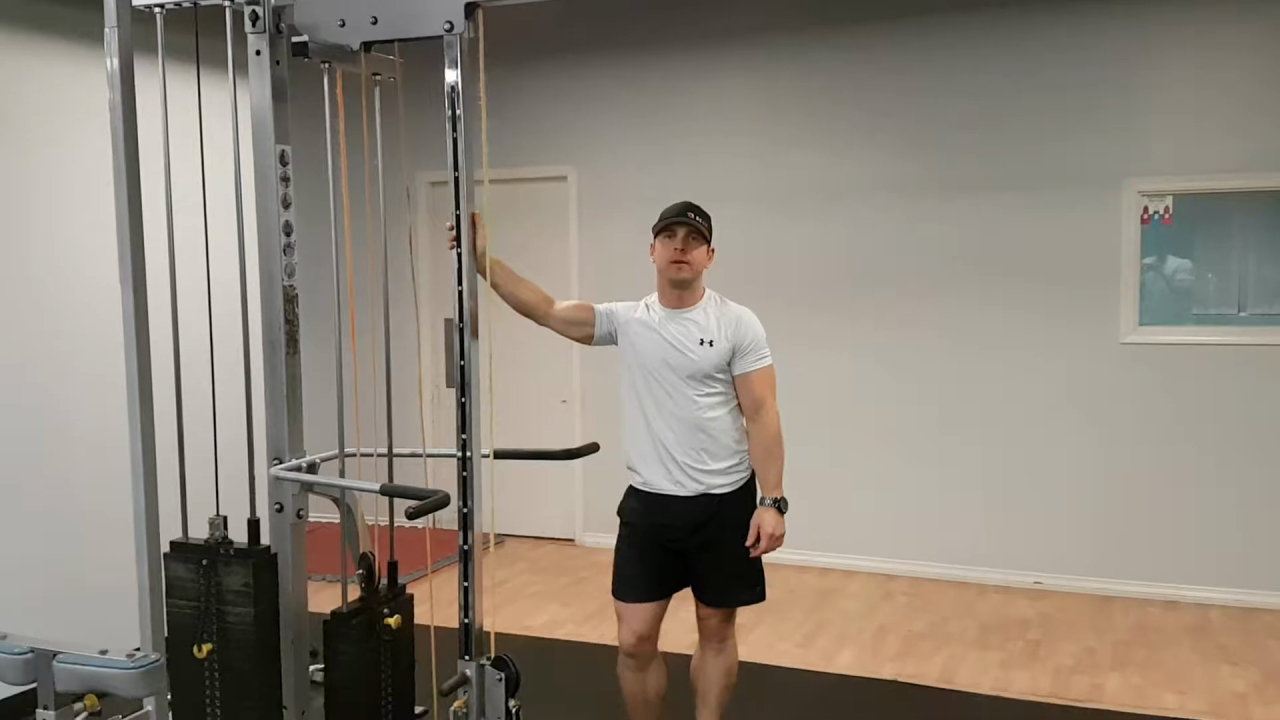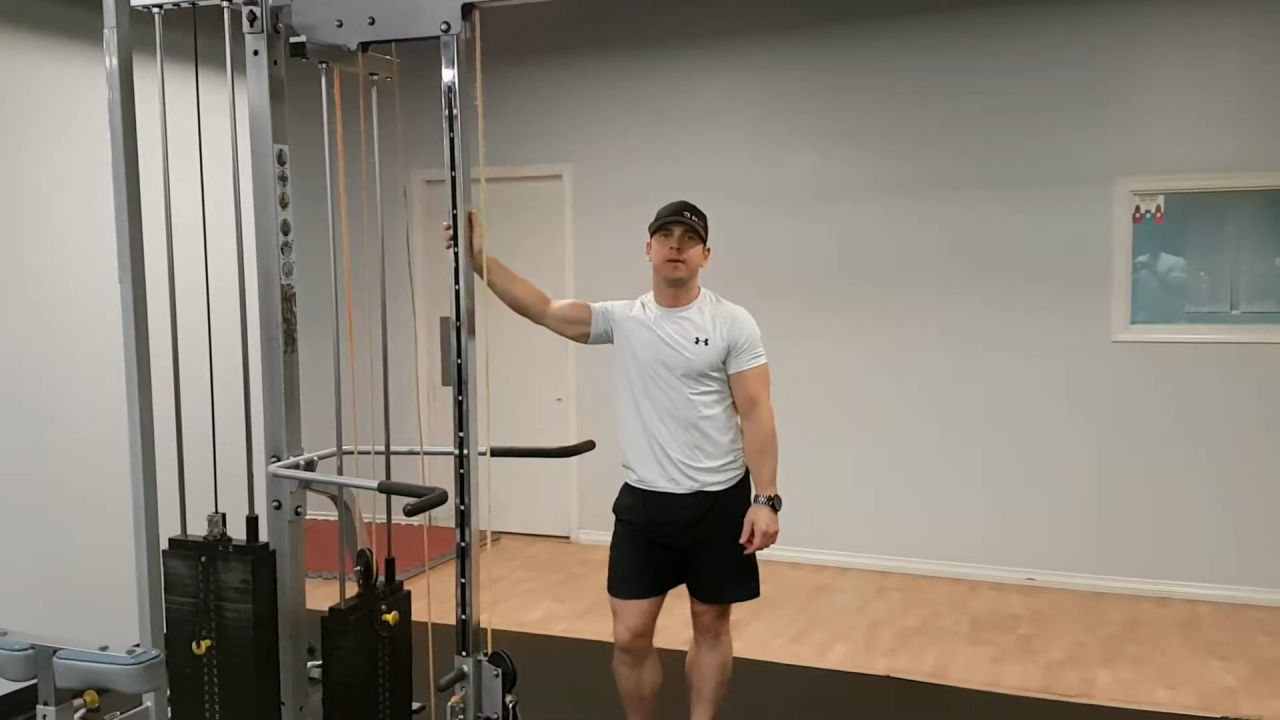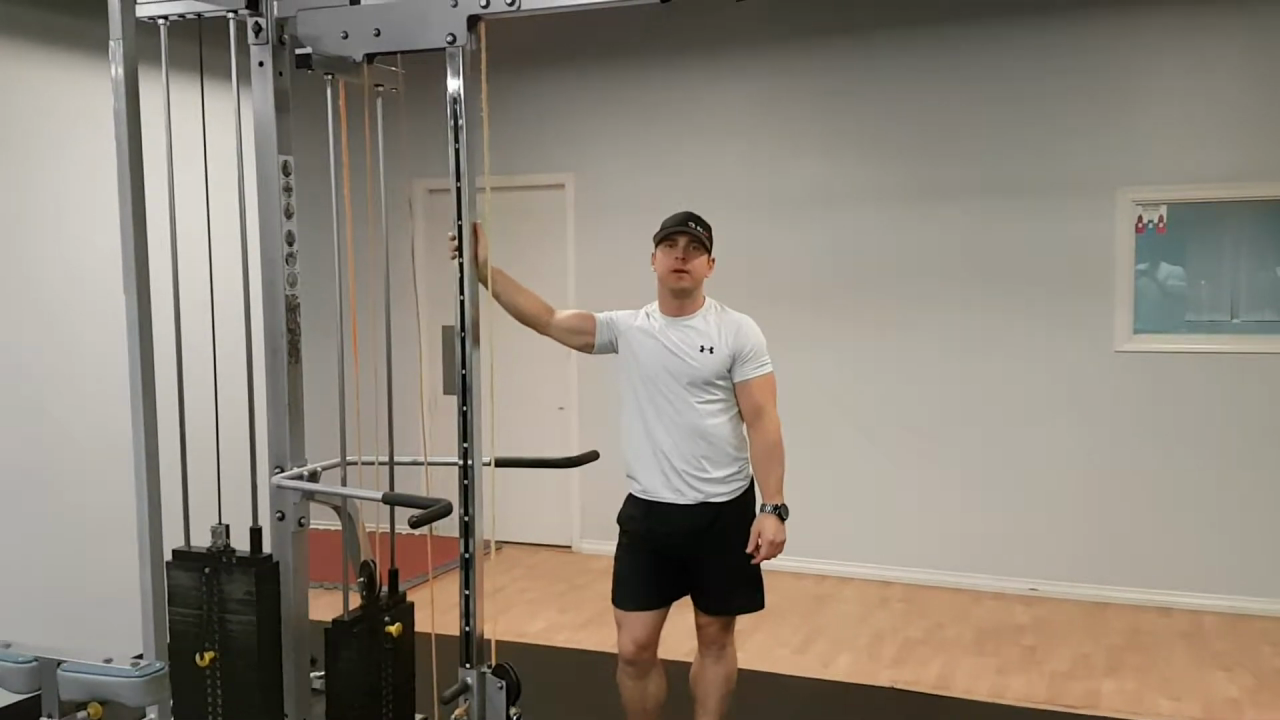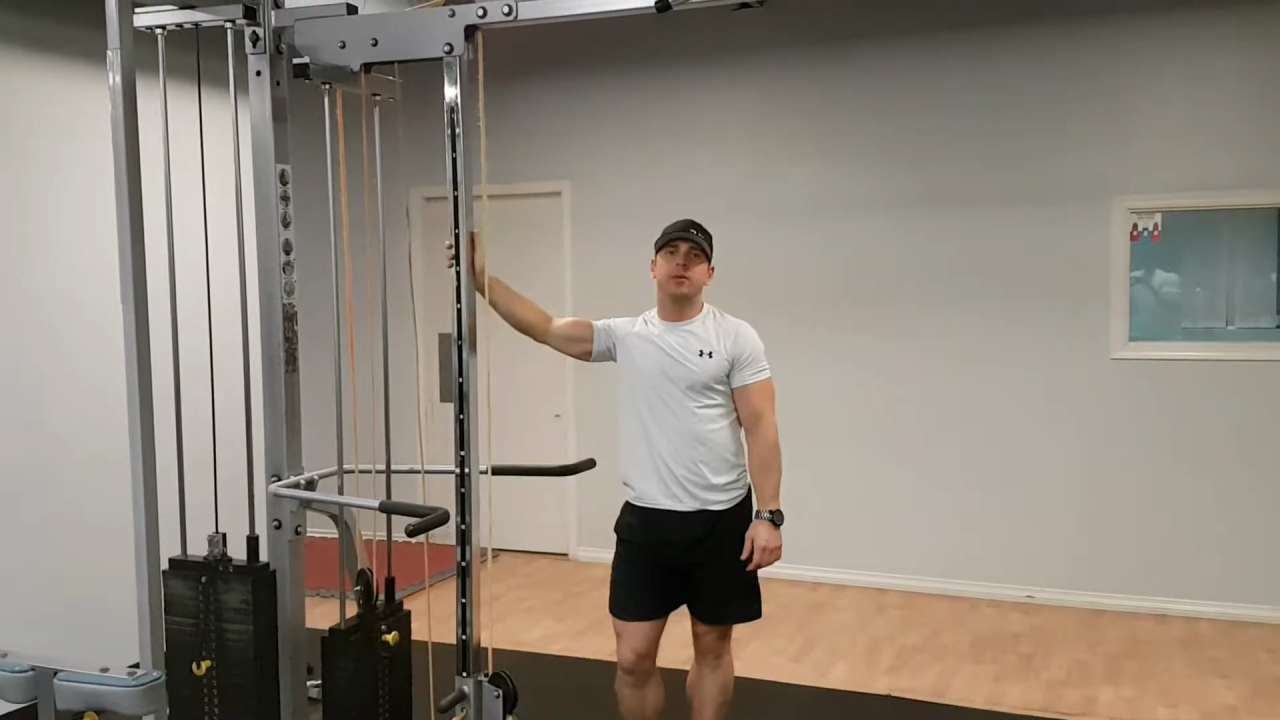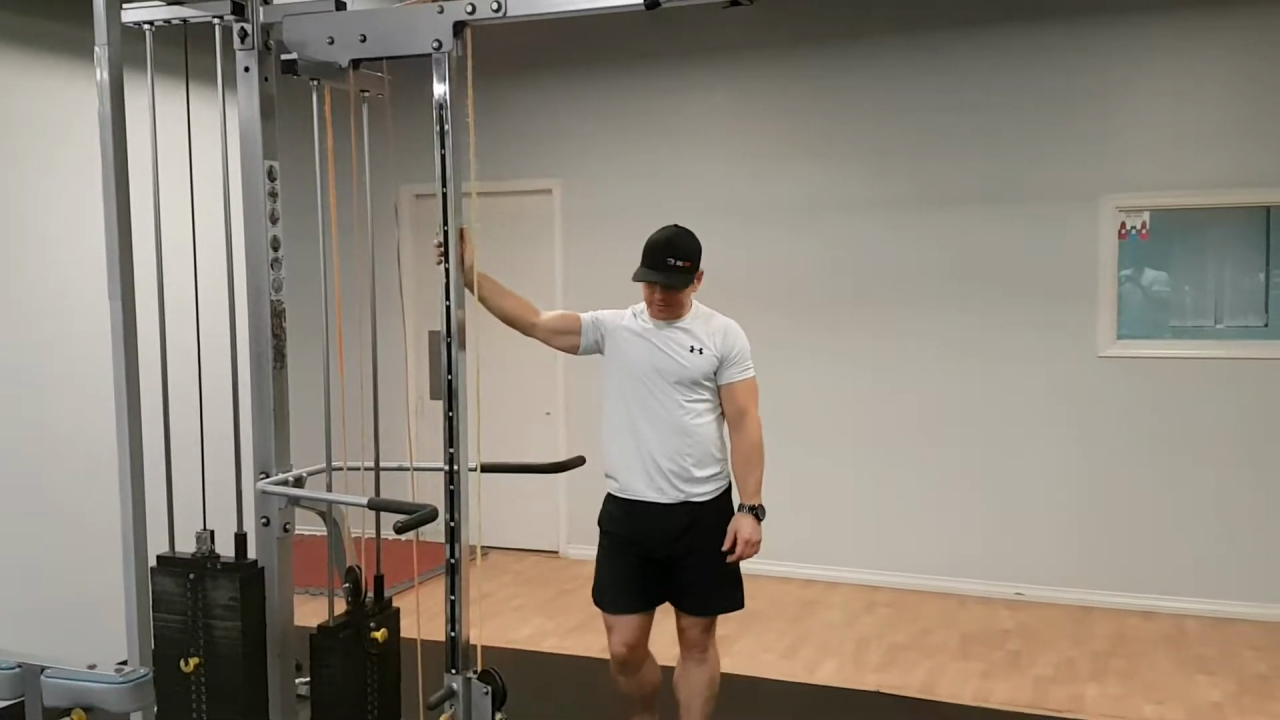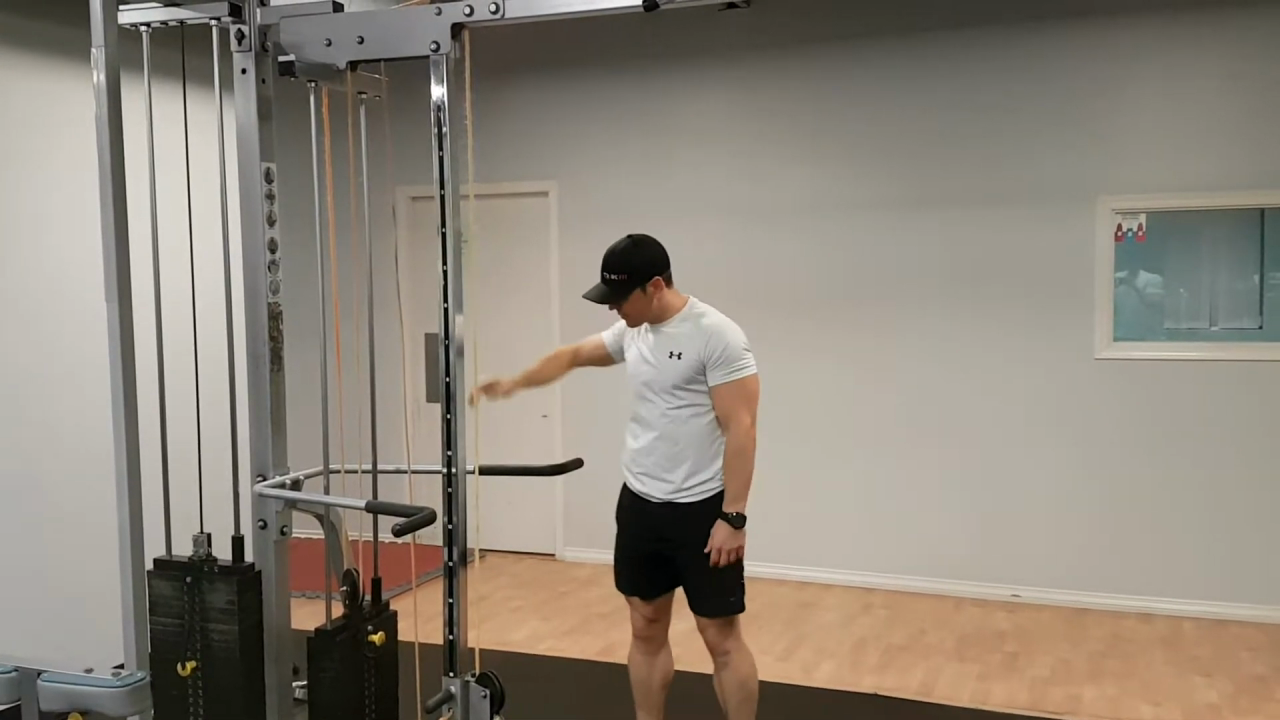
dt=0.7s
person 1, frame 1
left shoulder: (737, 323)
right shoulder: (626, 320)
left elbow: (761, 415)
right elbow: (545, 310)
left wrist: (771, 502)
right wrist: (483, 258)
left hip: (723, 503)
right hip: (649, 504)
left knee: (716, 630)
right knee: (635, 640)
person 1, frame 2
left shoulder: (732, 322)
right shoulder: (622, 319)
left elbow: (756, 413)
right elbow: (542, 309)
left wrist: (765, 499)
right wrist: (480, 258)
left hip: (718, 500)
right hip: (645, 501)
left knee: (711, 626)
right knee: (630, 636)
person 1, frame 3
left shoulder: (737, 332)
right shoulder: (626, 328)
left elbow: (761, 422)
right elbow: (546, 319)
left wrist: (773, 508)
right wrist: (485, 267)
left hip: (722, 511)
right hip: (649, 511)
left knee: (715, 637)
right knee: (634, 647)
person 1, frame 4
left shoulder: (736, 337)
right shoulder: (624, 335)
left elbow: (760, 428)
right elbow: (544, 328)
left wrist: (768, 515)
right wrist: (482, 276)
left hip: (721, 519)
right hip: (646, 520)
left knee: (712, 648)
right knee: (634, 657)
person 1, frame 5
left shoulder: (723, 335)
right shoulder: (612, 327)
left elbow: (744, 423)
right elbow: (532, 322)
left wrist: (751, 508)
right wrist: (471, 273)
left hip: (702, 513)
right hip: (629, 512)
left knee: (696, 640)
right knee: (624, 647)
person 1, frame 6
left shoulder: (717, 334)
right shoulder: (632, 331)
left elbow: (740, 429)
right elbow: (573, 354)
left wrist: (733, 517)
right wrist: (514, 382)
left hip: (702, 510)
right hip: (641, 505)
left knee: (721, 639)
right knee: (646, 632)
